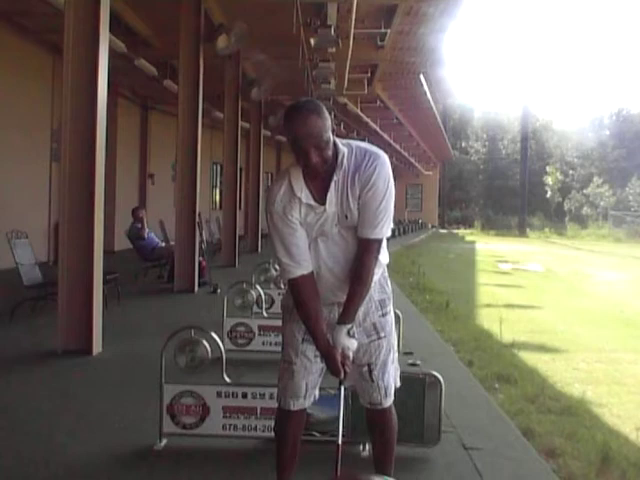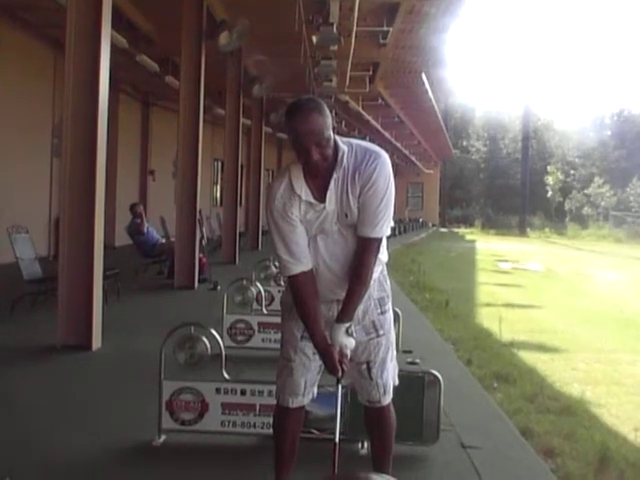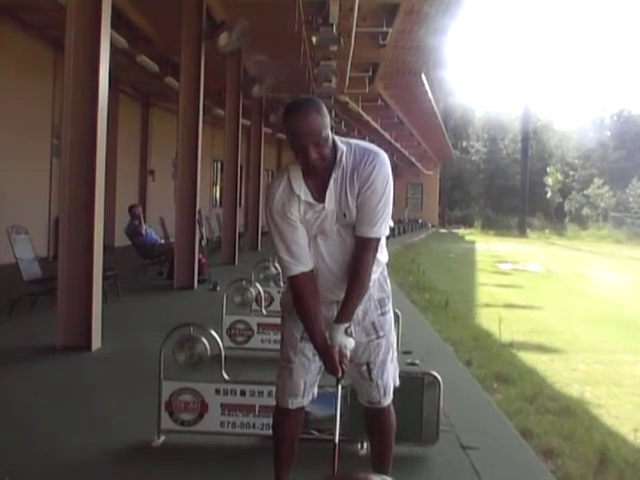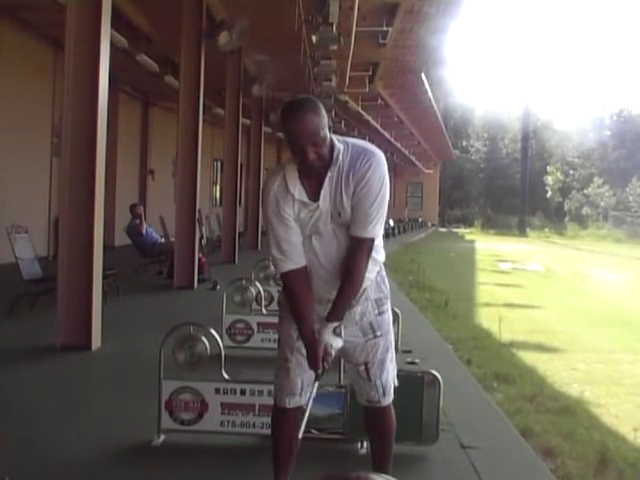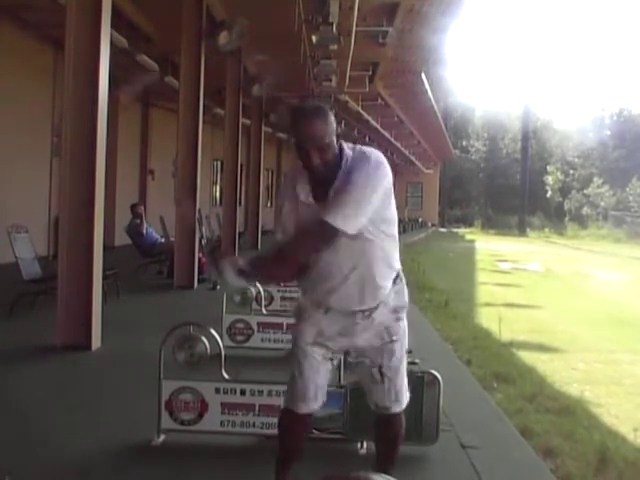
dt=1s
person 1, frame 1
left shoulder: (371, 164)
right shoulder: (282, 195)
left elbow: (369, 250)
right elbow: (299, 275)
left wrist: (345, 325)
right wrist: (324, 344)
left hip: (366, 297)
right hip: (309, 301)
left knee: (380, 397)
right knee: (292, 400)
person 1, frame 2
left shoulder: (372, 163)
right shoulder: (282, 192)
left elbow: (369, 248)
right elbow: (298, 271)
left wrist: (343, 323)
right wrist: (321, 343)
left hip: (365, 295)
right hip: (308, 298)
left knee: (378, 395)
right knee: (290, 396)
person 1, frame 3
left shoulder: (371, 163)
right shoulder: (281, 192)
left elbow: (367, 249)
right elbow: (299, 272)
left wrist: (342, 324)
right wrist: (321, 343)
left hip: (365, 296)
right hip: (308, 299)
left knee: (378, 397)
right knee: (290, 397)
person 1, frame 4
left shoulder: (367, 163)
right shoulder: (277, 189)
left elbow: (361, 249)
right elbow: (292, 270)
left wrist: (334, 322)
right wrist: (310, 337)
left hip: (362, 296)
right hip: (305, 300)
left knee: (378, 397)
right knee: (288, 398)
person 1, frame 5
left shoulder: (370, 167)
right shoulder: (292, 187)
left elbow: (317, 240)
right elbow: (294, 264)
left wrist: (253, 266)
left hip: (379, 307)
right hip: (322, 312)
left knee: (392, 406)
right knee: (301, 406)
